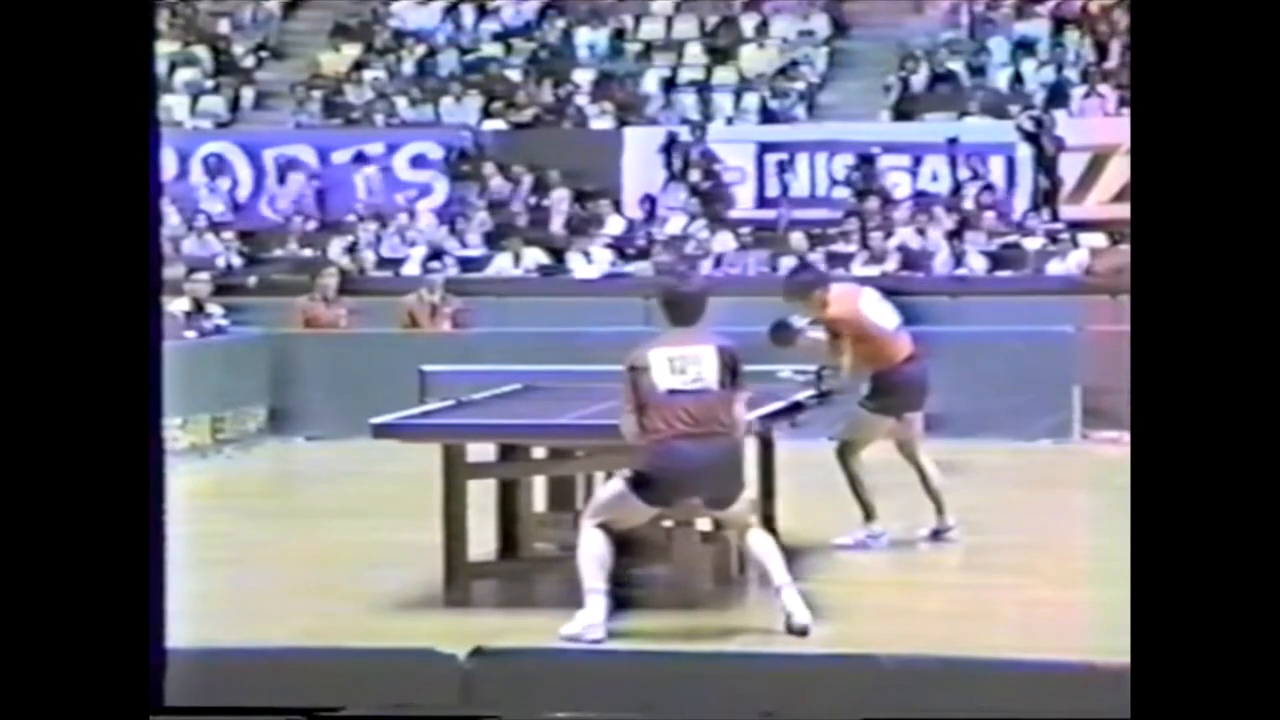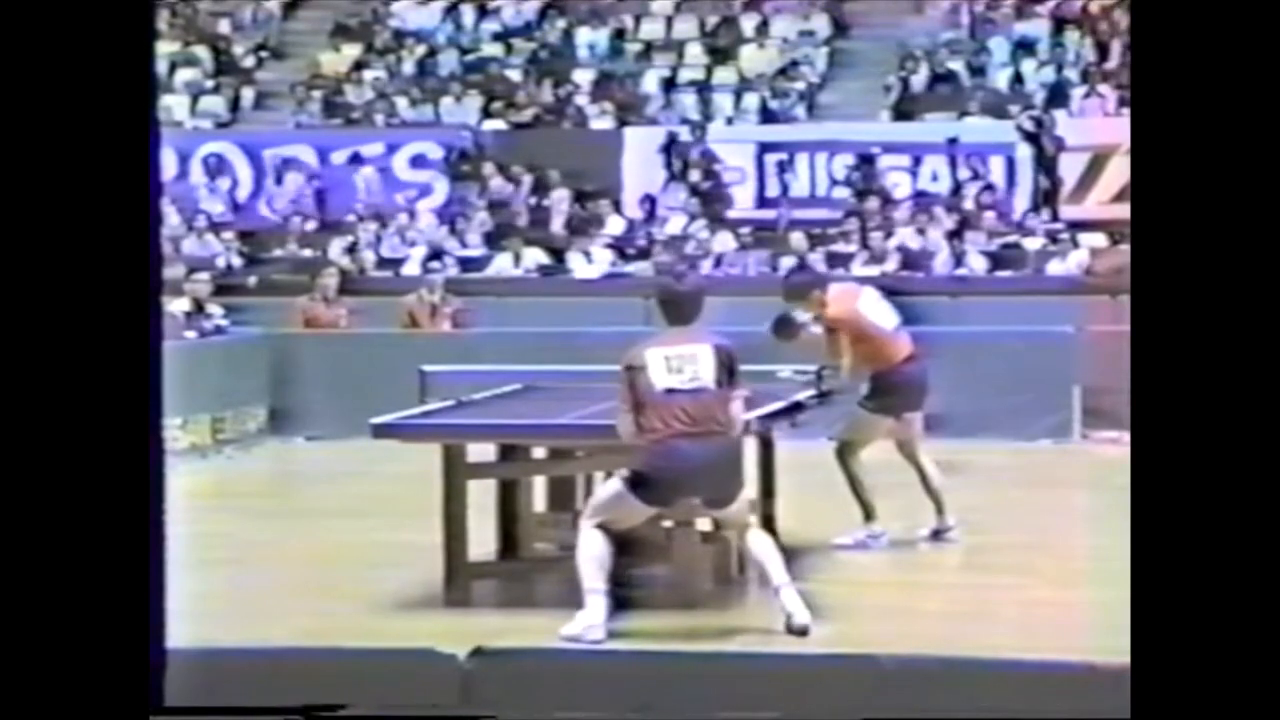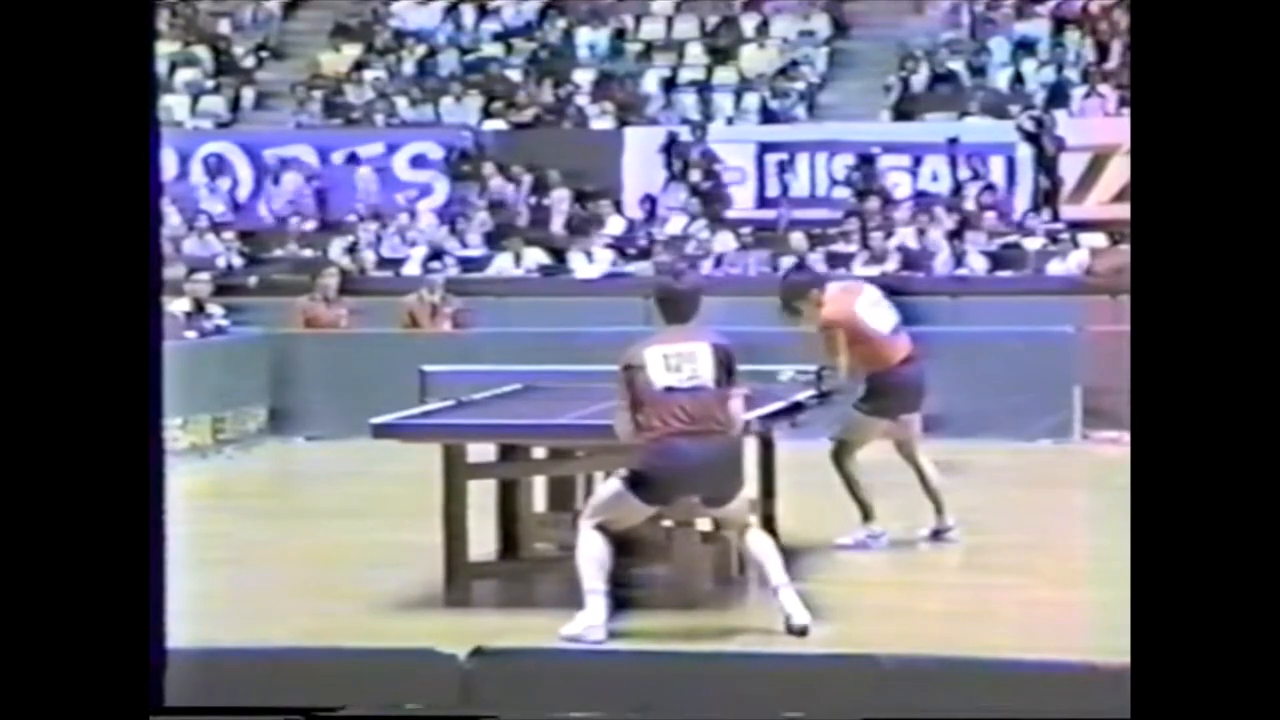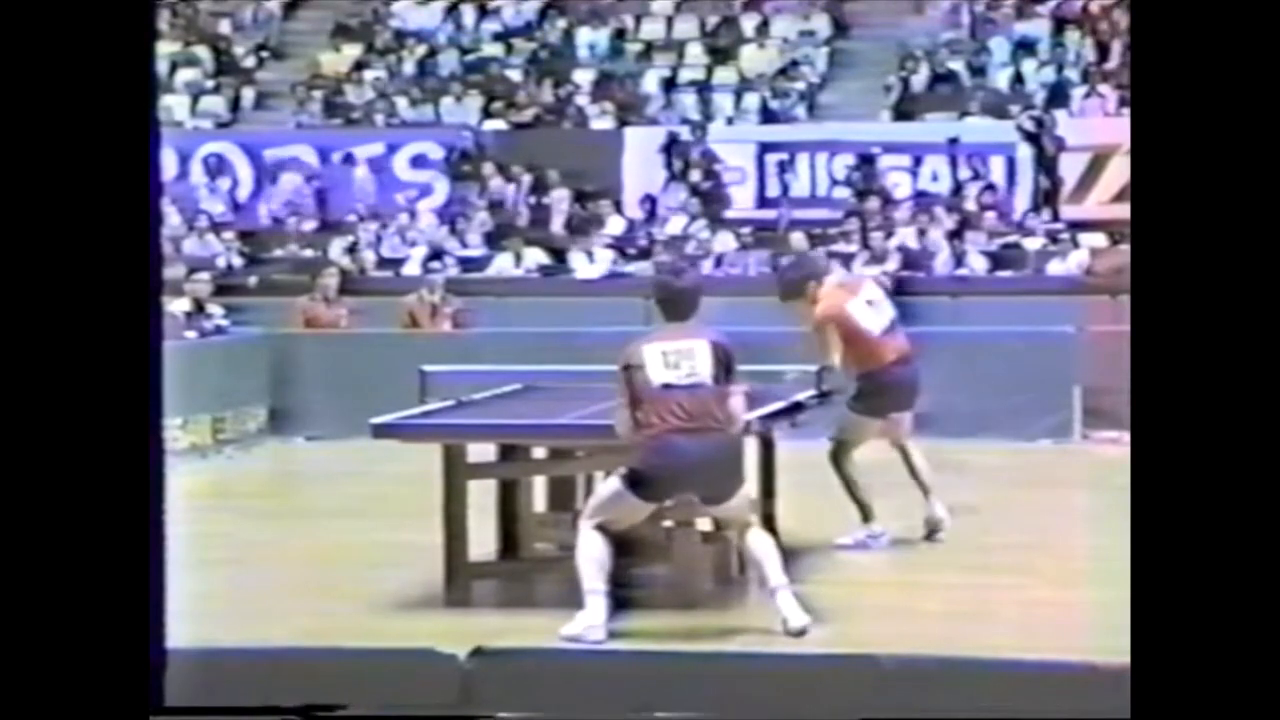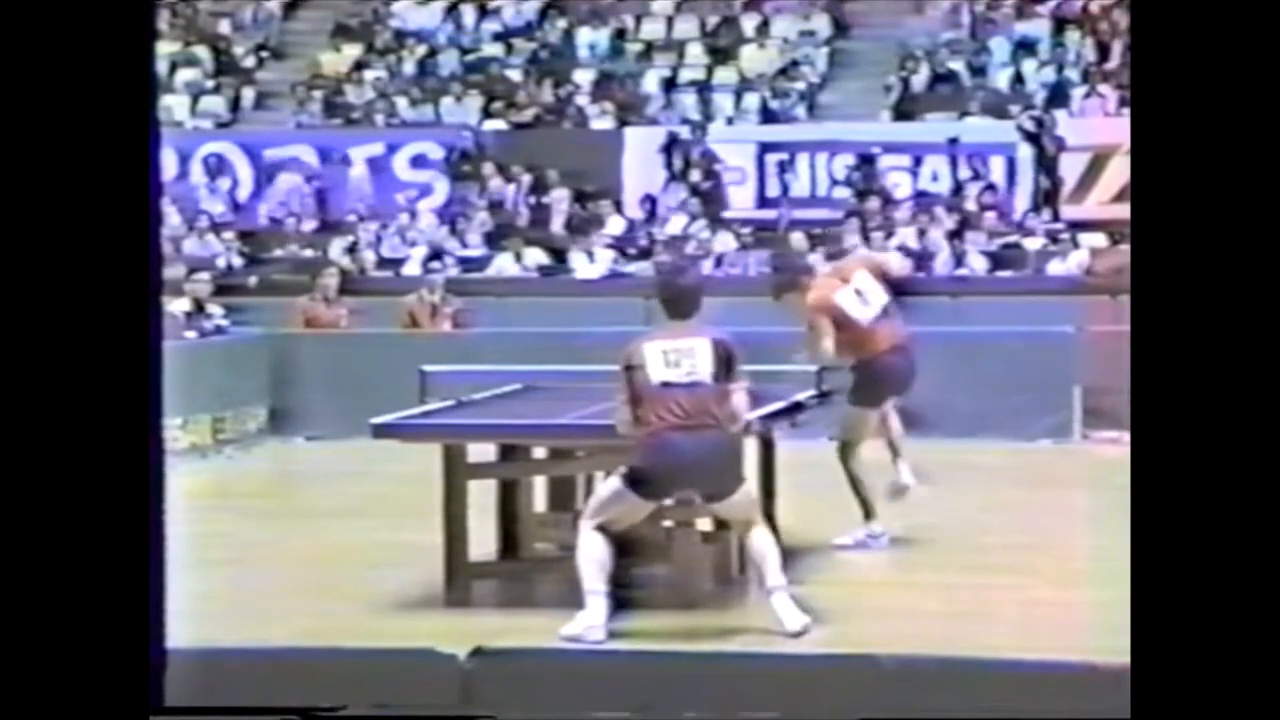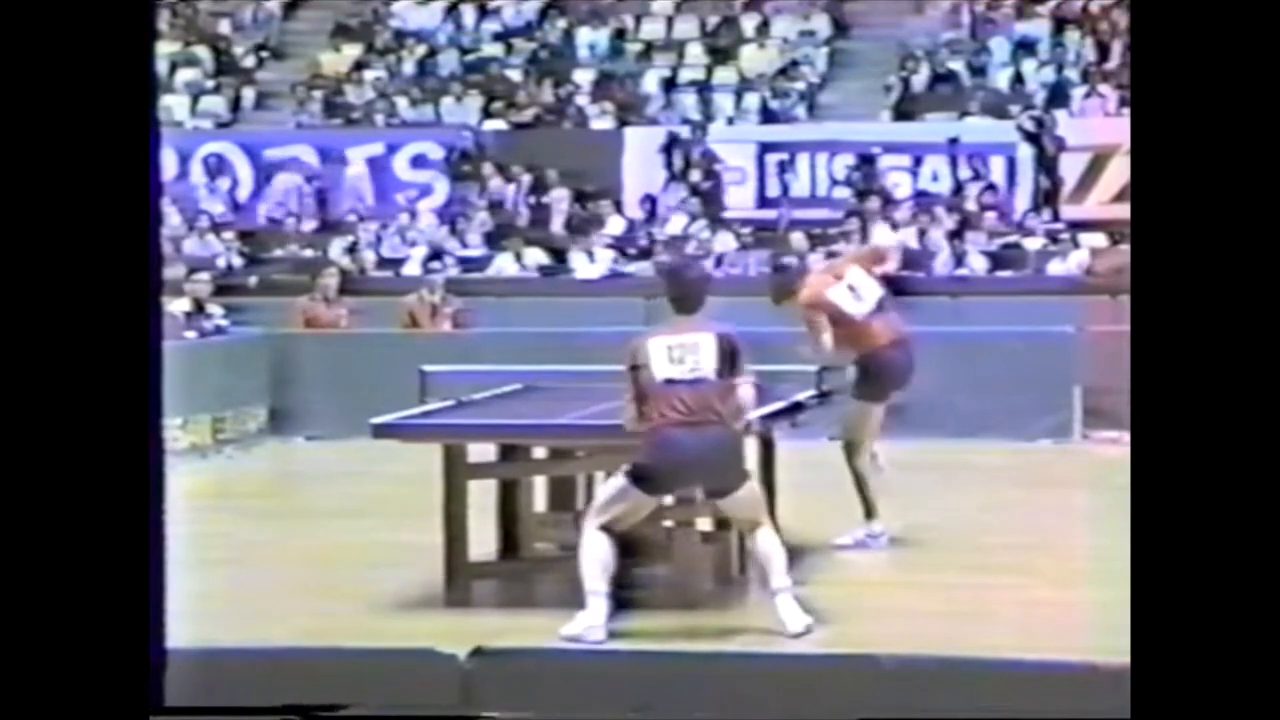
dt=0.1s
person 1, frame 1
left shoulder: (642, 357)
right shoulder: (723, 349)
left elbow: (631, 431)
right elbow: (739, 423)
left hip: (665, 464)
right hip: (721, 461)
left knee: (593, 521)
right knee: (748, 525)
left ankle: (593, 615)
right ankle: (792, 603)
person 1, frame 2
left shoulder: (638, 356)
right shoulder: (720, 348)
left elbow: (627, 431)
right elbow: (736, 421)
left hip: (663, 464)
right hip: (719, 459)
left knee: (592, 521)
right knee: (746, 525)
left ankle: (593, 615)
right ankle: (791, 602)
person 1, frame 3
left shoulder: (637, 355)
right shoulder: (718, 346)
left elbow: (624, 431)
right elbow: (736, 419)
left hip: (662, 461)
right hip: (718, 458)
left knee: (592, 522)
right knee: (746, 525)
left ankle: (594, 615)
right ankle: (790, 603)
person 1, frame 4
left shoulder: (636, 352)
right shoulder: (717, 343)
left elbow: (624, 428)
right elbow: (737, 417)
left hip: (660, 459)
right hip: (718, 455)
left knee: (592, 523)
right knee: (748, 524)
left ankle: (594, 615)
right ankle: (787, 604)
person 1, frame 5
left shoulder: (637, 349)
right shoulder: (718, 342)
left elbow: (625, 424)
right elbow: (739, 411)
left hip: (659, 456)
right hip: (716, 452)
left knee: (592, 524)
right knee: (752, 523)
left ankle: (594, 615)
right ankle: (784, 606)
person 1, frame 6
left shoulder: (643, 345)
right shoulder: (723, 336)
left elbow: (631, 420)
right elbow: (745, 403)
left hip: (662, 453)
right hip: (719, 448)
left knee: (597, 524)
right knee: (758, 524)
left ankle: (594, 616)
right ankle: (787, 607)
person 2, frame 1
left shoulder: (836, 314)
right shoulder: (852, 291)
left elbow: (844, 367)
left hip: (893, 382)
right hip: (914, 372)
left knee: (846, 451)
right knee: (912, 451)
left ankle: (873, 529)
right ankle: (944, 522)
person 2, frame 2
left shoulder: (834, 314)
right shoulder: (851, 290)
left elbow: (843, 366)
right wrist: (813, 324)
left hip: (891, 381)
right hip: (914, 371)
left knee: (846, 451)
right knee: (912, 451)
left ankle: (873, 529)
right ankle: (944, 521)
person 2, frame 3
left shoulder: (830, 316)
right shoulder: (854, 287)
left elbow: (842, 367)
left hip: (886, 382)
right hip: (912, 372)
left knee: (842, 453)
right knee: (911, 451)
left ankle: (872, 529)
right ankle: (944, 522)
person 2, frame 4
left shoulder: (823, 313)
right shoulder: (856, 282)
left elbow: (835, 364)
left hip: (880, 382)
right hip: (906, 372)
left knee: (840, 454)
right knee: (902, 442)
left ankle: (872, 530)
right ankle: (935, 508)
person 2, frame 5
left shoulder: (814, 302)
right shoulder: (853, 267)
left elbow: (826, 353)
right elbow: (901, 267)
left hip: (876, 368)
right hip: (903, 359)
left knee: (847, 450)
right knee: (884, 408)
left ankle: (874, 529)
right ankle: (902, 468)
person 2, frame 6
left shoulder: (809, 299)
right shoulder: (844, 265)
left elbow: (826, 348)
right elbow: (888, 253)
left hip: (877, 362)
right hip: (902, 352)
left knee: (852, 448)
left ankle: (873, 528)
right ankle: (870, 450)
